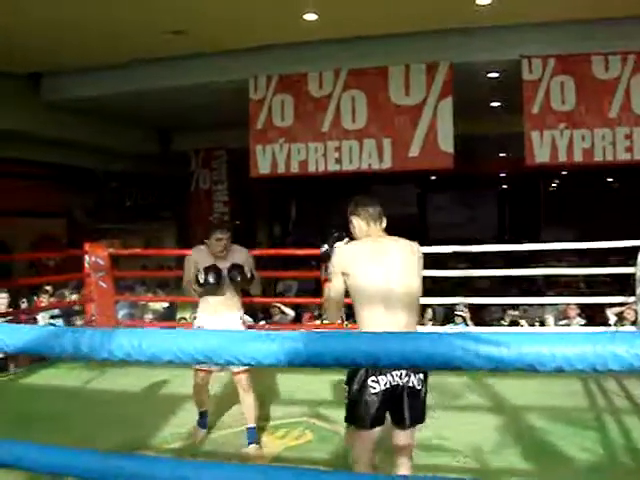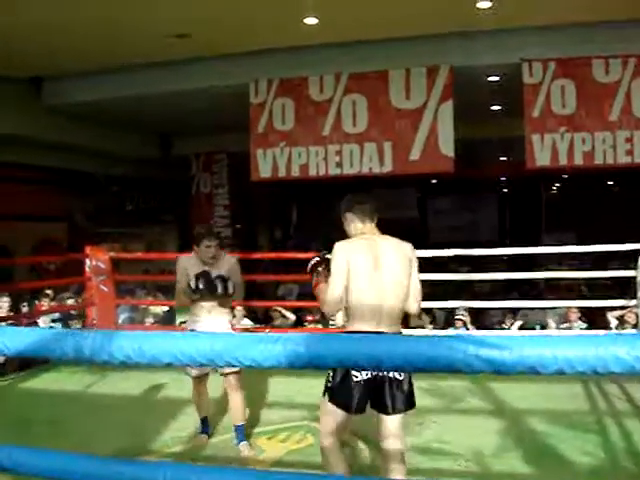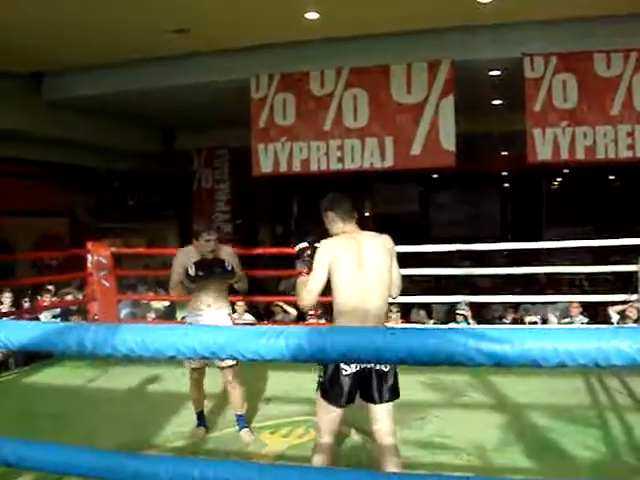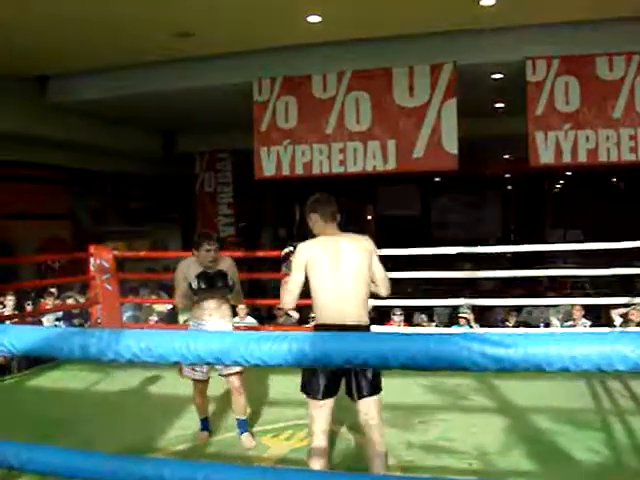
dt=0.2s
person 1, frame 1
left shoulder: (344, 254)
right shoulder: (411, 248)
left elbow: (333, 315)
left wrist: (330, 271)
left knee: (362, 462)
right knee: (404, 453)
person 1, frame 2
left shoulder: (345, 248)
right shoulder: (406, 250)
left elbow: (331, 306)
right elbow: (413, 307)
left wrist: (319, 278)
left knee: (328, 437)
right knee: (393, 449)
person 1, frame 3
left shoulder: (329, 247)
right shoulder: (385, 242)
left elbow: (306, 301)
left wrist: (303, 267)
left knee: (325, 436)
right knee: (386, 439)
person 1, frame 4
left shoulder: (307, 249)
right shoulder: (365, 243)
left elbow: (287, 303)
right elbow: (384, 289)
left wrist: (287, 270)
left knee: (319, 433)
right knee: (372, 426)
person 2, frame 1
left shoulder: (242, 254)
right shoulder: (195, 255)
left elbow: (256, 291)
right elbow: (187, 290)
left wrist: (249, 279)
right wrist: (200, 284)
left hip: (233, 322)
right hip: (206, 322)
left knee: (243, 381)
right knee: (200, 380)
left ankle: (252, 439)
right ankle: (203, 418)
person 2, frame 2
left shoulder: (230, 261)
right shoulder: (184, 262)
left elbow: (240, 297)
right elbow: (179, 301)
left wrist: (230, 292)
right wrist: (193, 291)
left hip: (223, 325)
right hip: (197, 325)
left knee: (233, 382)
right knee: (199, 383)
left ankle: (241, 436)
right ankle: (205, 426)
person 2, frame 3
left shoulder: (227, 253)
right shoulder: (183, 256)
left elbow: (243, 286)
right elbow: (173, 292)
left wrist: (231, 274)
right wrist: (190, 279)
left hip: (221, 317)
right hip: (196, 318)
left knee: (230, 376)
right knee: (196, 376)
left ankle: (242, 423)
right ankle: (201, 420)
person 2, frame 4
left shoulder: (227, 263)
right shoulder: (185, 268)
left elbow: (239, 300)
right elbow: (180, 306)
left wrist: (230, 288)
right wrist: (194, 292)
left hip: (223, 327)
right hip: (198, 329)
left knee: (236, 384)
right knee: (200, 386)
left ankle: (243, 428)
right ankle: (204, 425)
